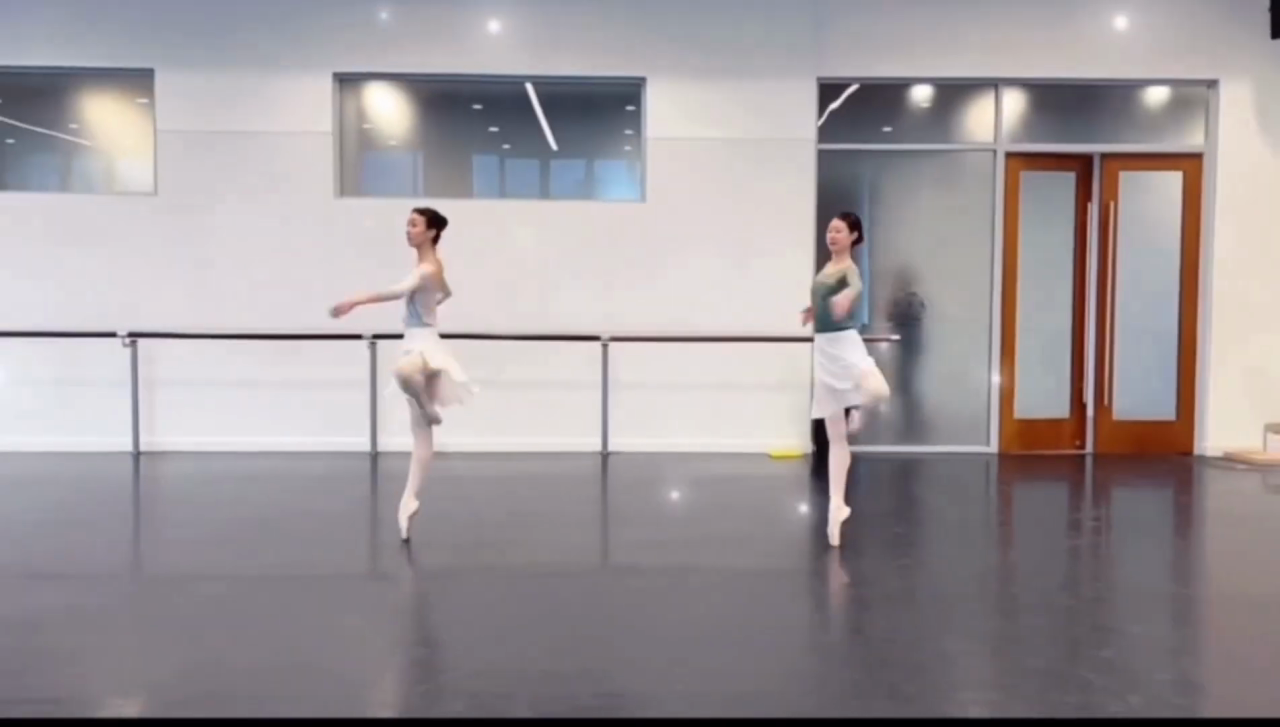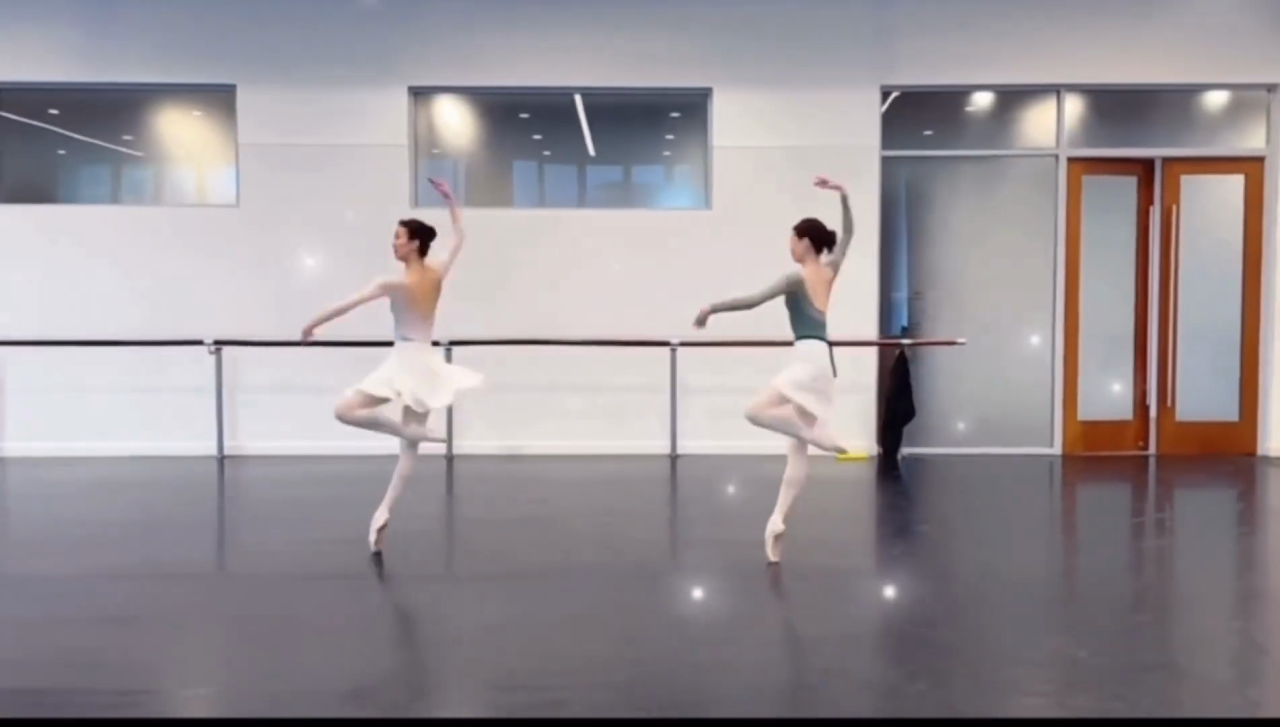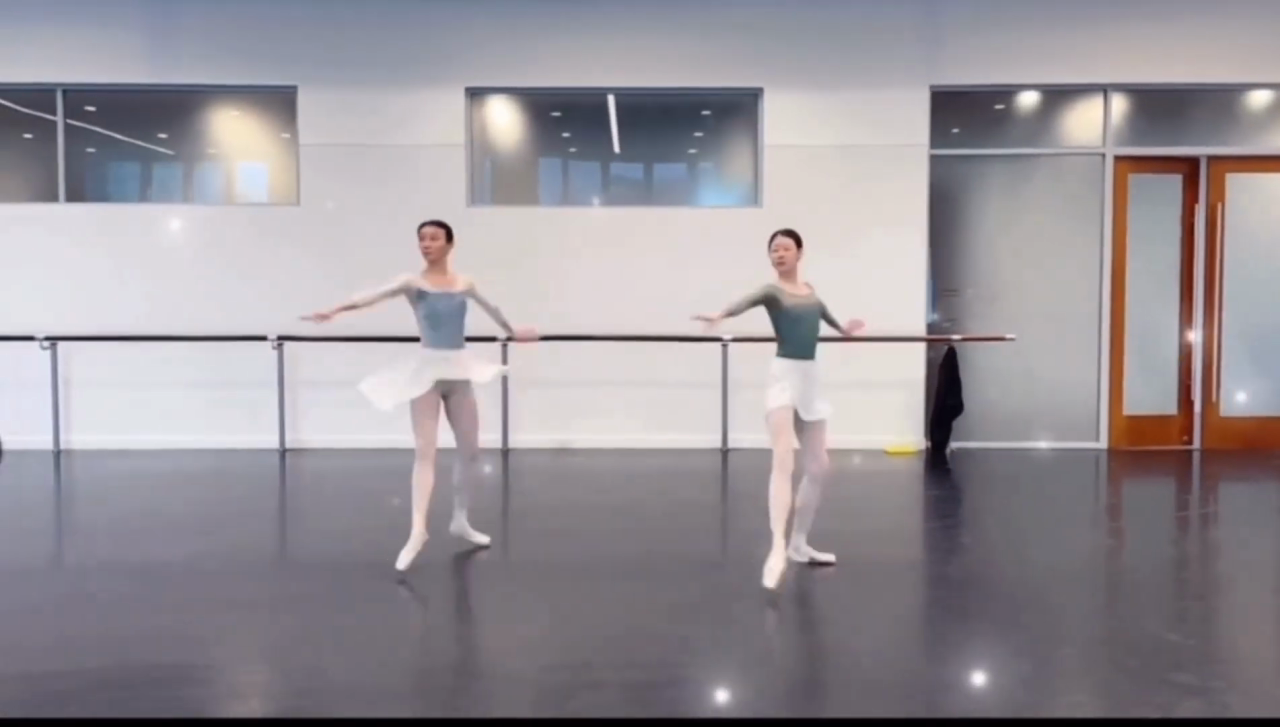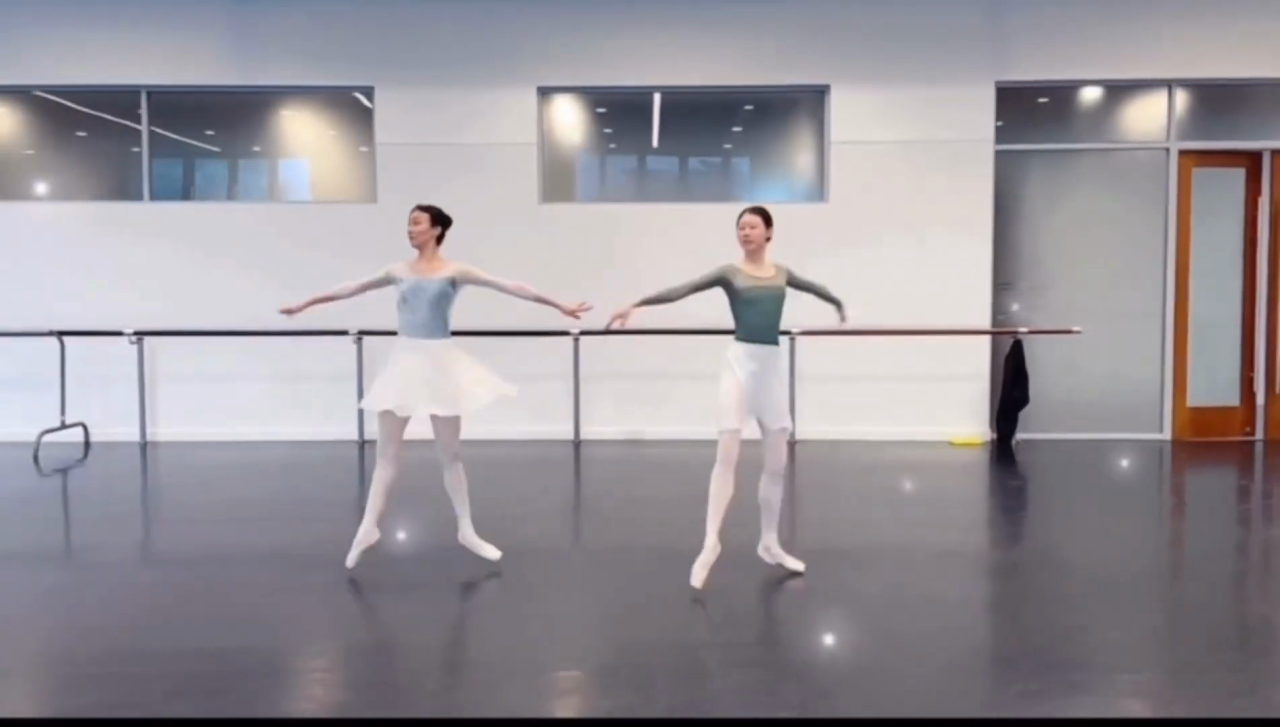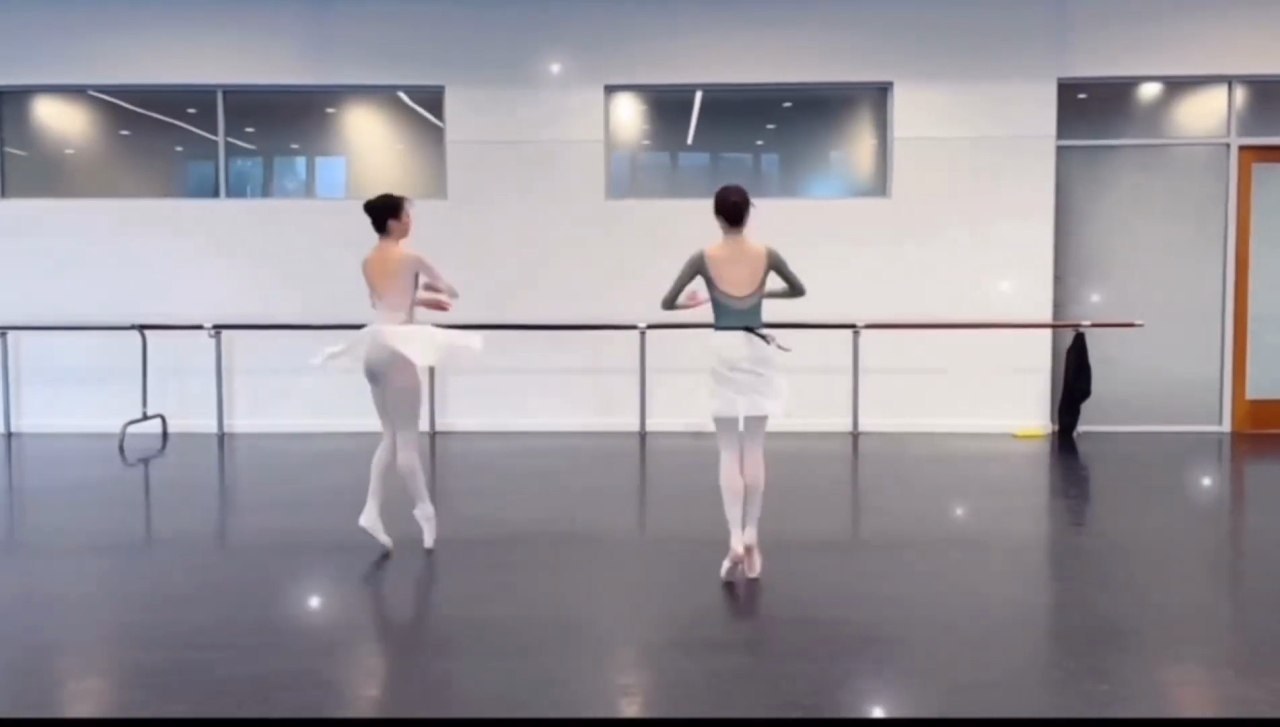
dt=1s
person 1, frame 1
left shoulder: (847, 269)
right shoulder: (826, 268)
left elbow: (856, 285)
left wrist: (847, 295)
right wrist: (815, 307)
left hip: (845, 348)
right hip: (823, 353)
left knee: (878, 392)
right knee: (834, 437)
left ankle: (857, 414)
right ankle: (835, 507)
person 1, frame 2
left shoulder: (797, 276)
right shoulder: (829, 269)
left elbow: (757, 299)
right elbow: (848, 230)
left wrist: (712, 308)
right wrist: (842, 192)
left hip: (810, 359)
right hip: (818, 357)
left knee: (756, 412)
right knee: (797, 454)
left ankle: (817, 432)
right ankle: (778, 521)
person 1, frame 3
left shoulder: (809, 291)
right shoulder: (773, 290)
right elbow: (739, 304)
left wrist: (842, 328)
right wrist: (719, 315)
left hip: (809, 378)
right hip: (784, 376)
left knee: (818, 468)
right knee: (783, 463)
left ankle: (799, 543)
right ankle: (778, 549)
person 1, frame 4
left shoulder: (783, 273)
right shoulder: (730, 273)
left elbow: (814, 288)
right elbow: (680, 291)
left wrist: (837, 305)
right wrist: (632, 306)
left hip: (772, 365)
right hip: (740, 362)
left knee: (777, 464)
right knee: (727, 460)
left ankle: (769, 543)
right ankle: (710, 544)
person 1, frame 5
left shoulder: (702, 256)
right shoulder: (765, 253)
left elbow: (668, 302)
right elbow: (797, 290)
left wrist: (687, 299)
left hip: (725, 351)
right hip: (759, 350)
left knee: (728, 452)
right knee: (753, 451)
left ankle: (740, 537)
right ankle: (749, 536)
person 2, frame 1
left shoulder: (428, 269)
right shoulder: (432, 268)
left elbow: (399, 291)
right elbow: (445, 292)
left wrist: (355, 301)
left hip: (423, 344)
right hip: (421, 344)
left knee: (405, 374)
right knee: (420, 434)
left ankle: (426, 411)
right ankle: (410, 499)
person 2, frame 2
left shoulder: (395, 282)
right shoulder: (438, 273)
left elbow: (351, 303)
right elbow: (460, 238)
left wrist: (314, 323)
right wrist: (451, 199)
left hip: (406, 361)
right hip: (428, 363)
left knee: (345, 411)
right knee: (407, 449)
left ankle: (401, 462)
right ankle: (383, 514)
person 2, frame 3
left shoulder: (464, 284)
right shoulder: (413, 282)
left elbow: (490, 308)
right elbow: (373, 296)
left wrist: (512, 330)
right wrist: (338, 309)
left hip: (459, 371)
right hip: (424, 372)
left knee: (471, 453)
right knee: (425, 456)
left ankle: (460, 521)
right ankle: (417, 531)
person 2, frame 4
left shoulder: (456, 271)
right shoulder: (400, 271)
left elbow: (510, 285)
right elbow: (356, 287)
left wrist: (559, 305)
right wrist: (308, 302)
left hip: (439, 364)
right hip: (402, 365)
left knee: (450, 454)
right knee: (387, 454)
left ankle: (466, 531)
right ankle: (367, 528)
person 2, frame 5
left shoulder: (370, 260)
right shoulder: (410, 258)
right elbow: (450, 292)
left wrist: (425, 291)
right wrist: (438, 297)
left hip: (378, 352)
right hip: (397, 350)
left knee: (395, 437)
right knee: (407, 438)
left ankle: (372, 511)
right ankle: (426, 512)
